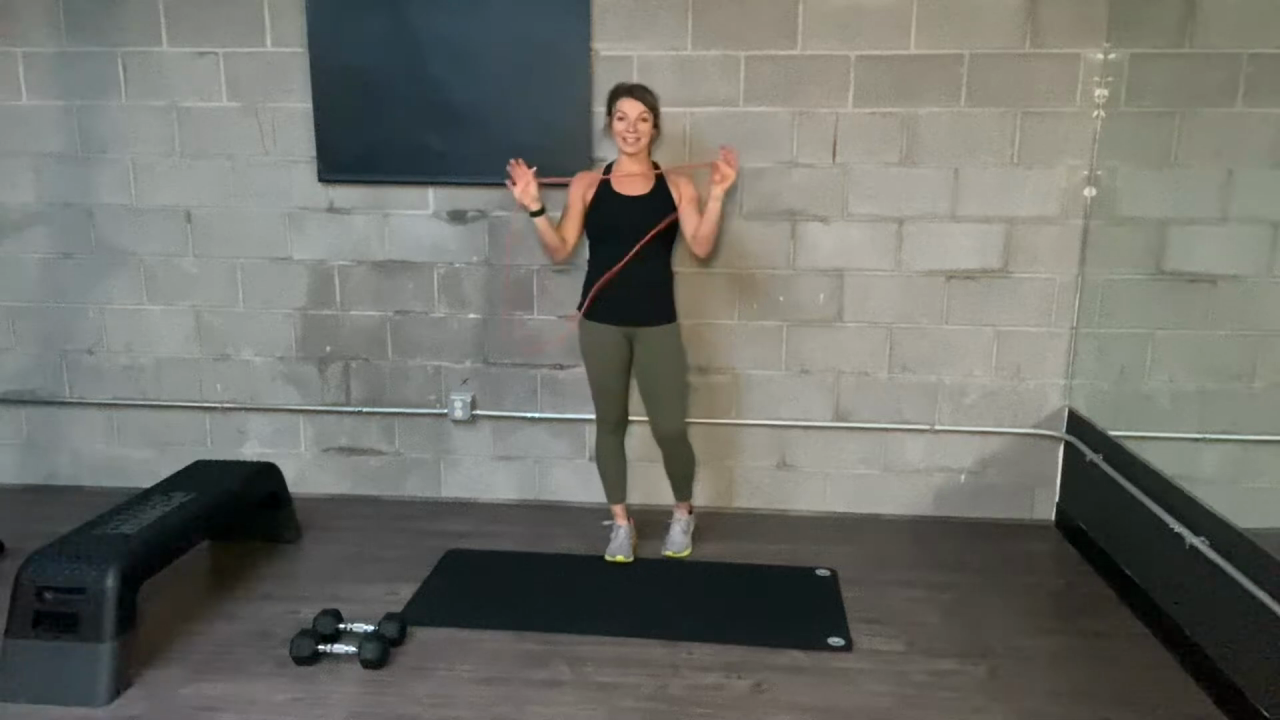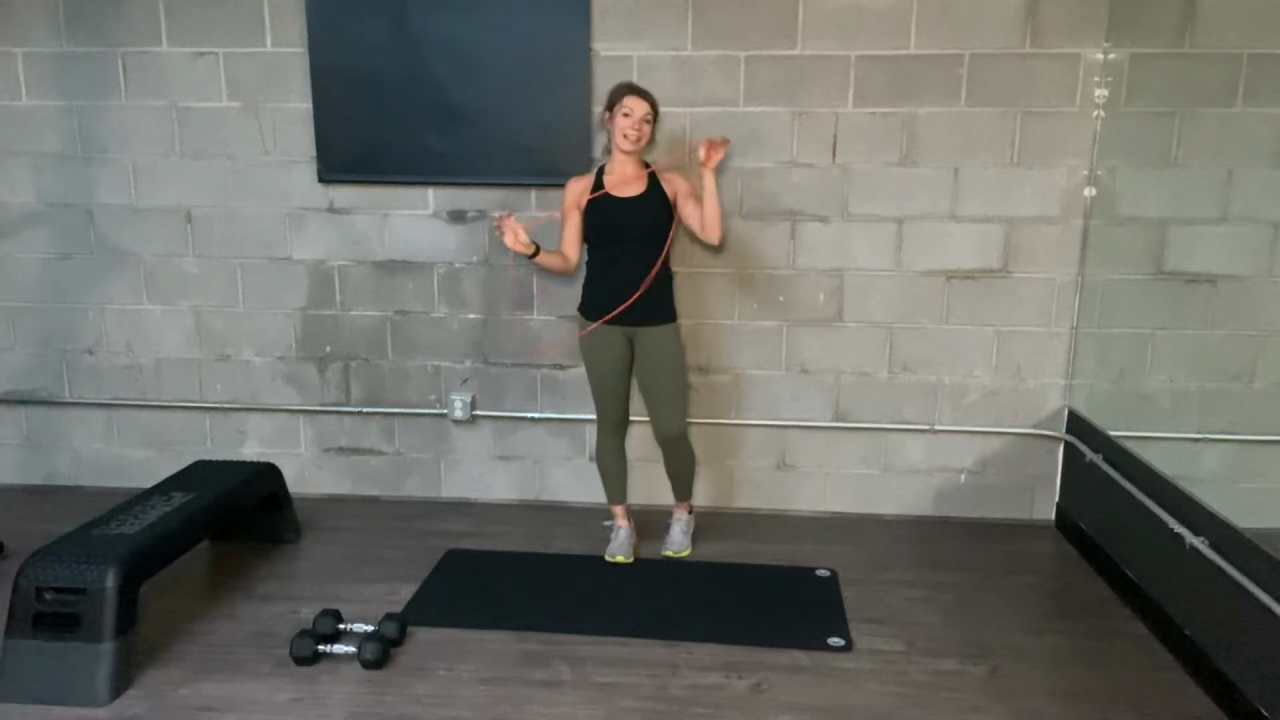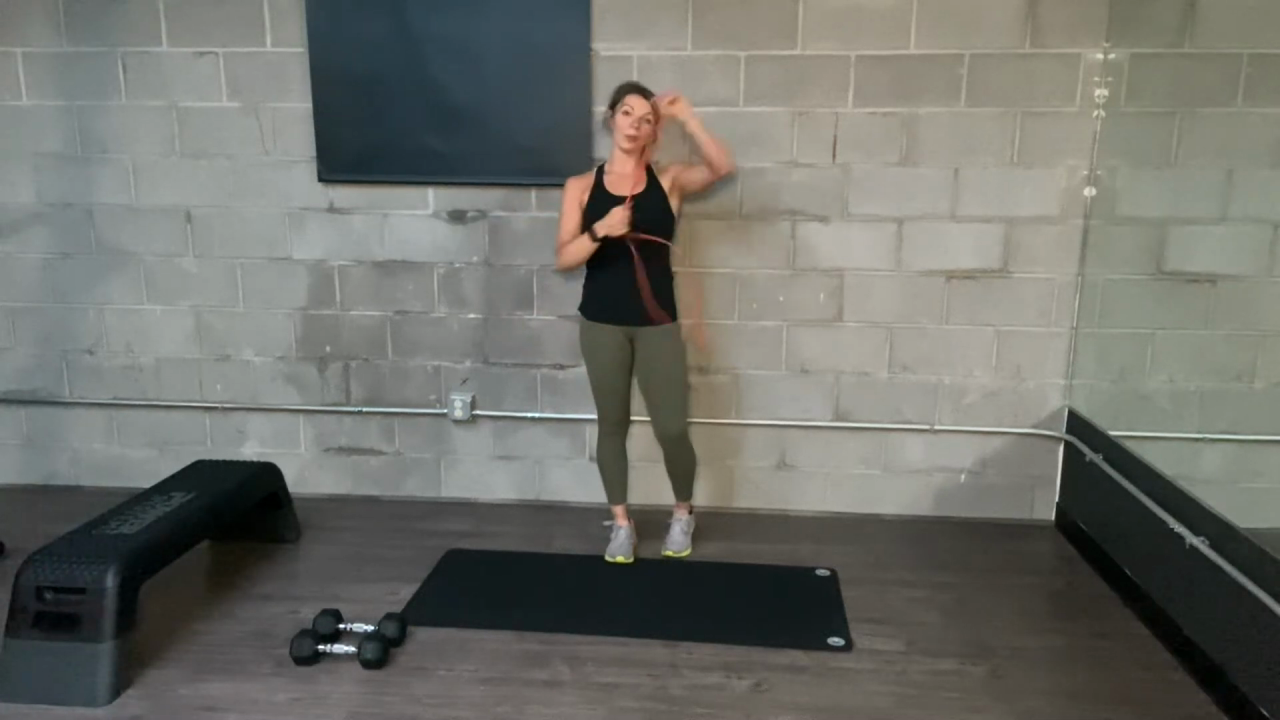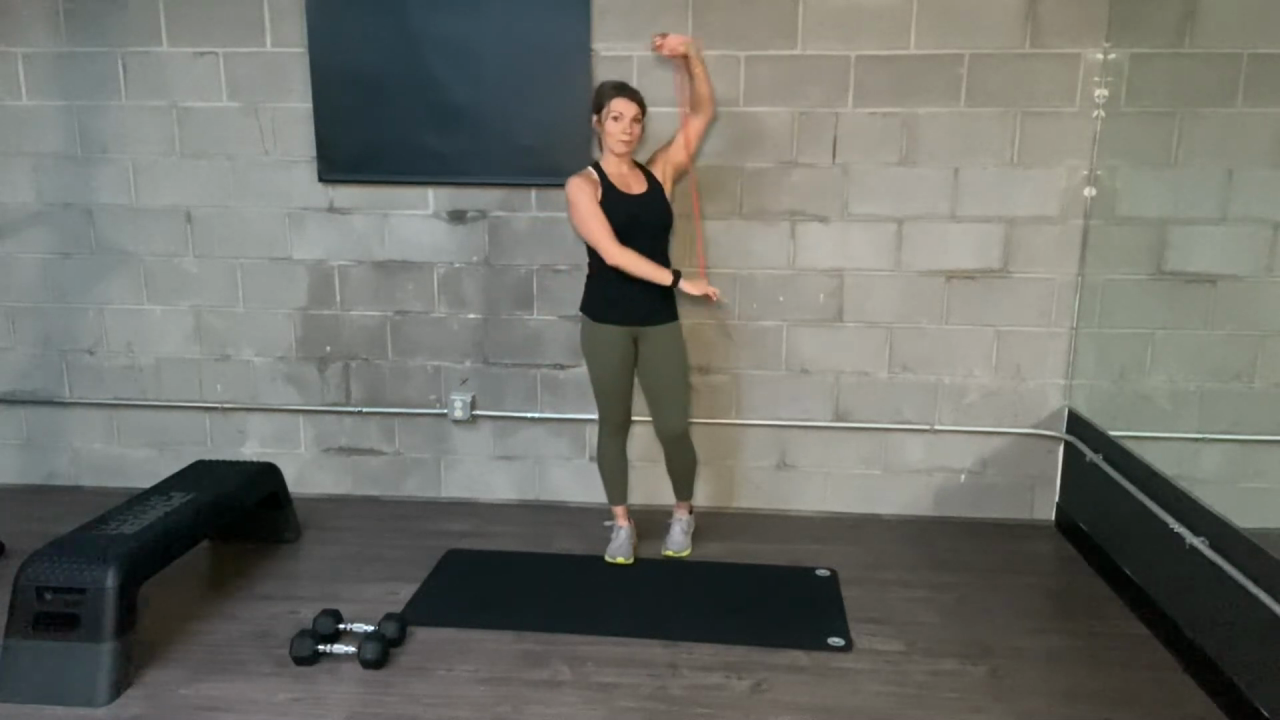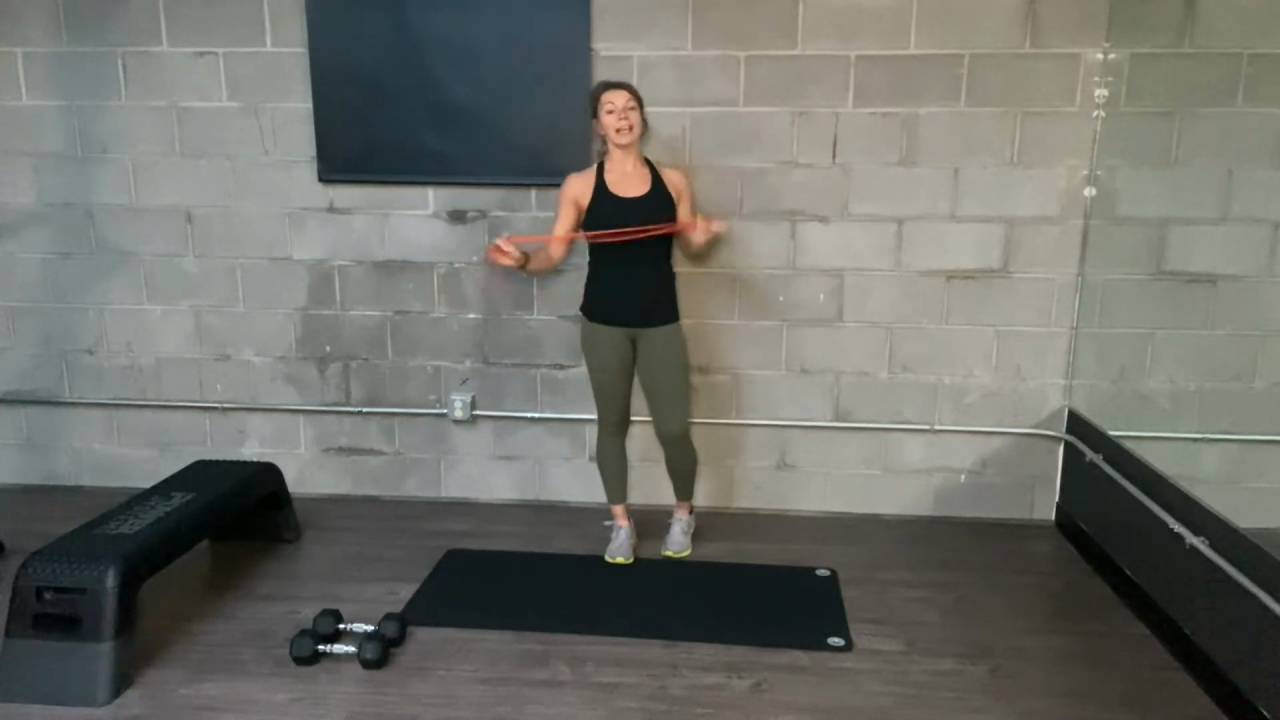
dt=1s
person 1, frame 1
left shoulder: (678, 186)
right shoulder: (586, 184)
left elbow: (702, 247)
right elbow: (560, 250)
left wrist: (718, 194)
right wrist: (533, 207)
left hip: (657, 322)
right hip: (601, 320)
left knee: (670, 429)
right knee: (610, 423)
left ankle: (683, 513)
right ankle: (621, 522)
person 1, frame 2
left shoulder: (670, 184)
right shoulder: (581, 188)
left elbow: (713, 235)
right elbow: (568, 260)
left wrist: (707, 174)
right wrist: (529, 249)
left hip: (657, 323)
right hip: (601, 322)
left knee: (671, 429)
right knee: (611, 424)
left ankle: (683, 514)
right ankle: (621, 523)
person 1, frame 3
left shoulder: (669, 179)
right shoulder: (581, 186)
left elbow: (722, 167)
right elbow: (564, 258)
left wrist: (687, 119)
right wrist: (598, 233)
left hip: (658, 321)
right hip: (602, 322)
left knee: (672, 428)
right knee: (612, 424)
left ankle: (683, 513)
right ankle: (621, 523)
person 1, frame 4
left shoulder: (659, 172)
right shoulder: (583, 185)
left elbow: (702, 112)
right elbow: (613, 254)
left wrist: (690, 56)
right wrist: (679, 280)
left hip: (659, 321)
right hip: (606, 322)
left knee: (674, 427)
right knee: (613, 424)
left ankle: (683, 514)
right ankle: (621, 522)
person 1, frame 5
left shoulder: (672, 181)
right shoulder: (580, 185)
left elbow: (692, 244)
right elbow: (554, 252)
left wrist: (700, 237)
right wrist: (520, 258)
left hip: (660, 321)
right hip: (603, 321)
left knee: (673, 428)
right knee: (612, 423)
left ankle: (683, 513)
right ankle: (621, 523)
